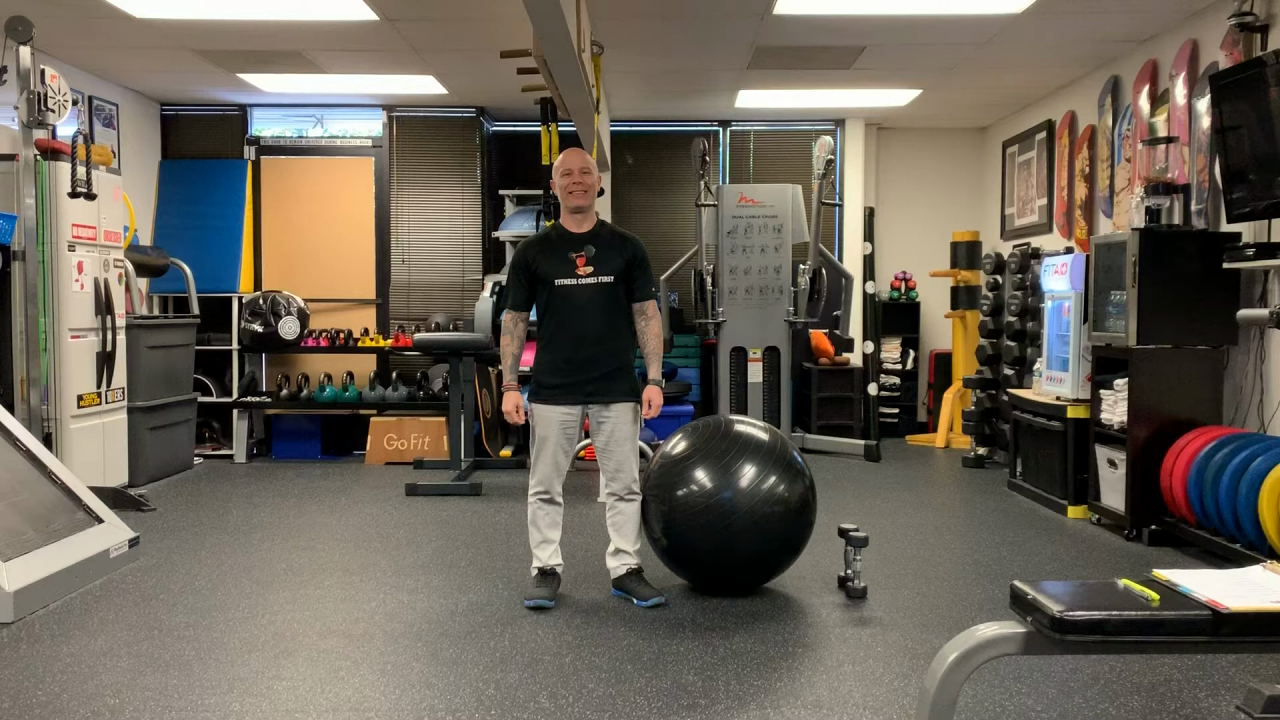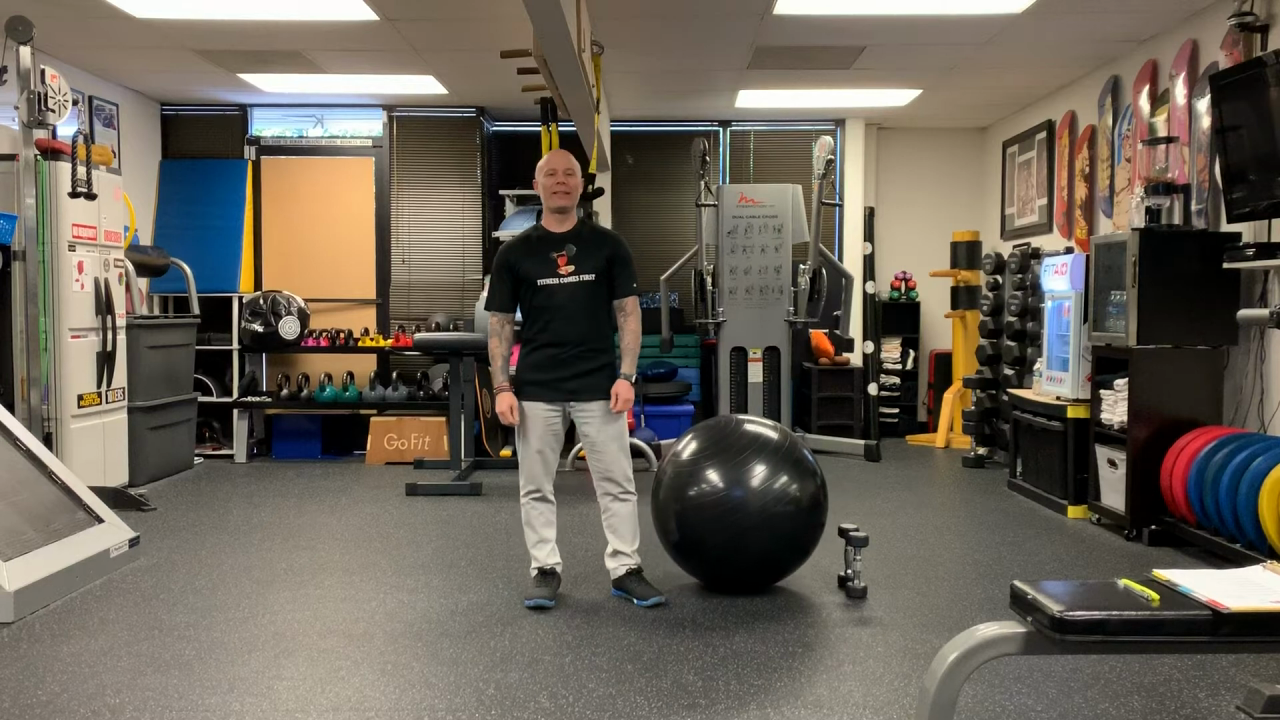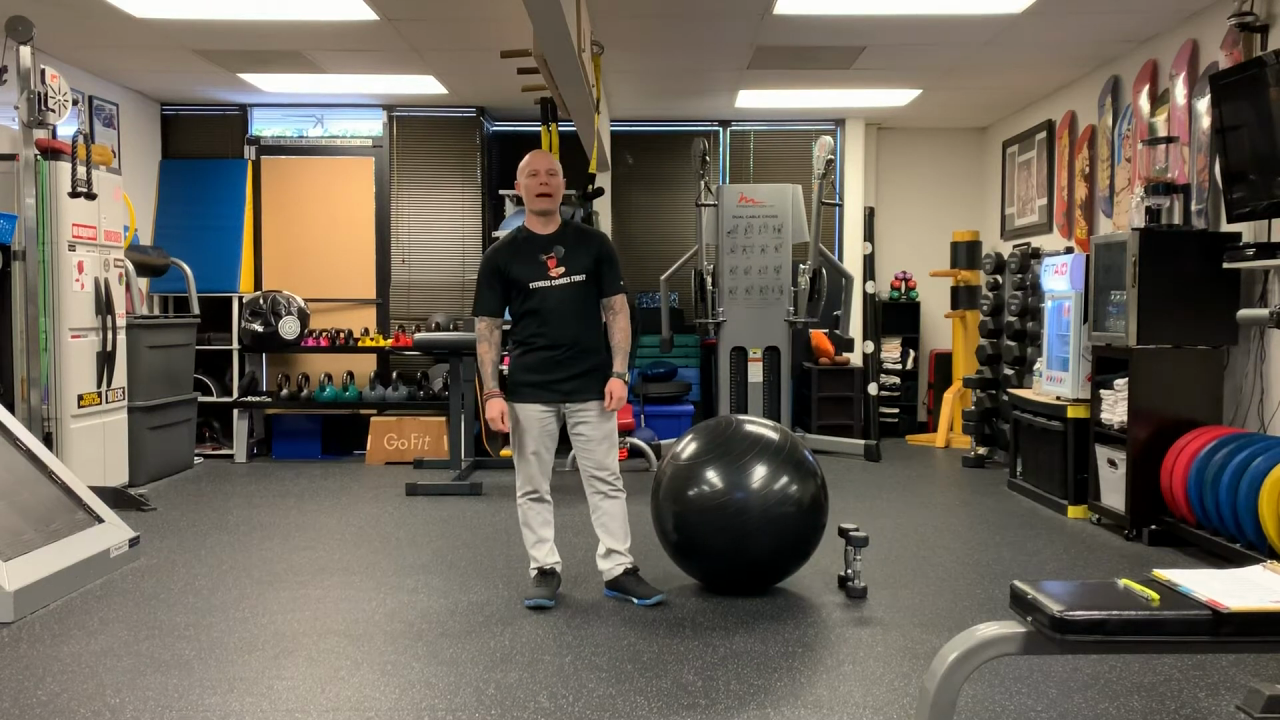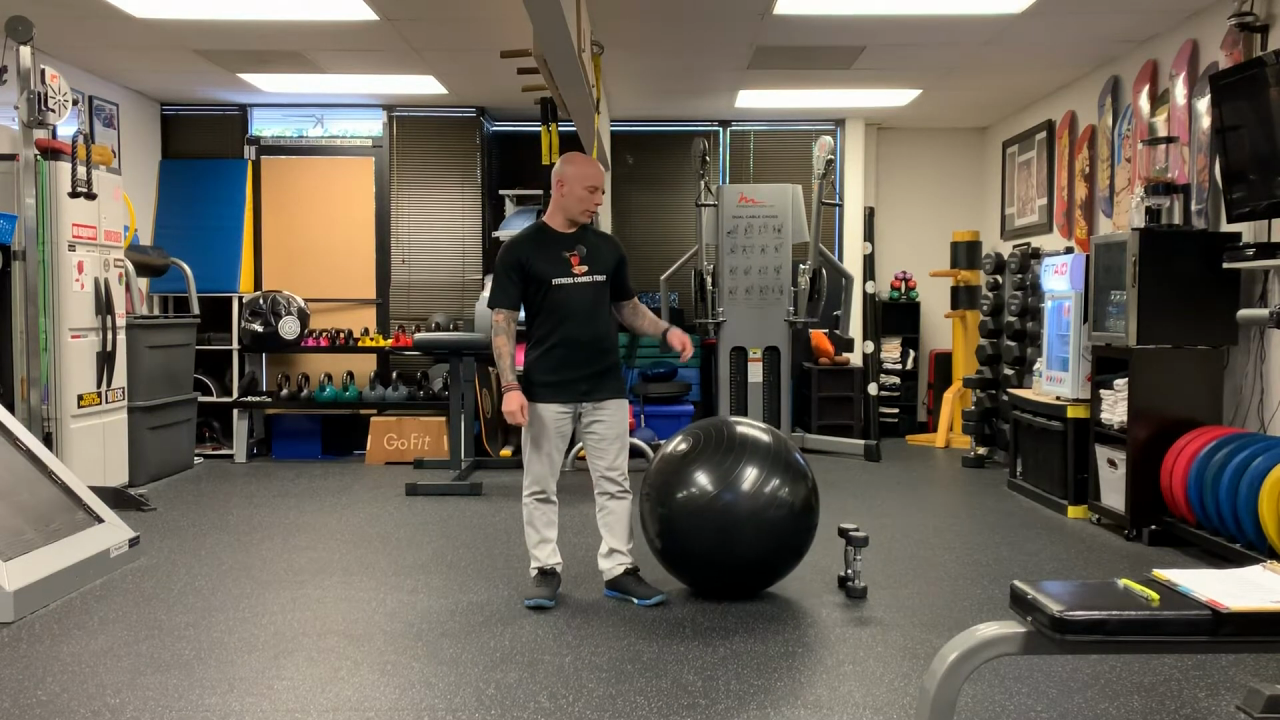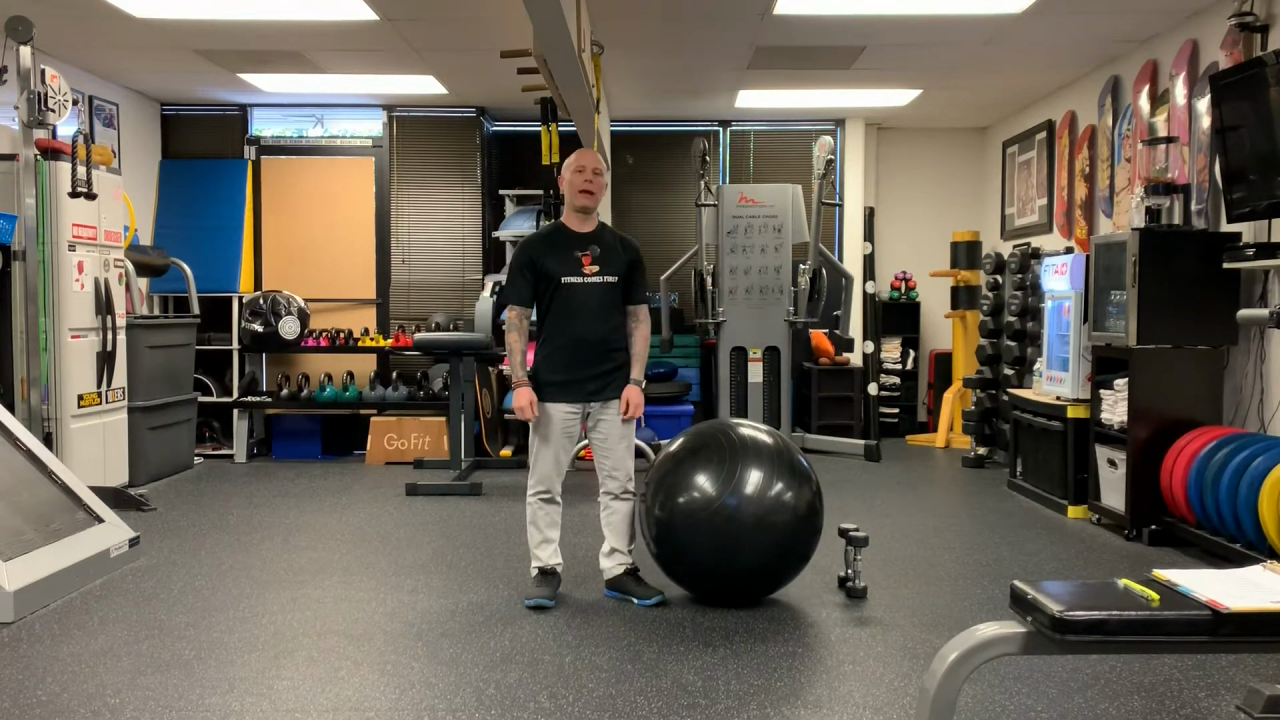
dt=1s
person 1, frame 1
left shoulder: (626, 247)
right shoulder: (532, 251)
left elbow: (647, 314)
right elbow: (514, 320)
left wrist: (654, 378)
right wrist: (509, 385)
left hip: (616, 390)
right hip: (552, 391)
left knee: (623, 484)
right knee: (545, 486)
left ankle: (625, 568)
right ankle: (546, 569)
person 1, frame 2
left shoulder: (608, 245)
right shoulder: (515, 252)
left elbow: (628, 312)
right elbow: (500, 322)
left wrist: (626, 375)
right wrist: (501, 386)
left hip: (598, 386)
right hip: (536, 389)
left knee: (617, 483)
right knee: (536, 486)
left ankle: (625, 569)
right ankle: (545, 569)
person 1, frame 3
left shoulder: (594, 243)
right shoulder: (501, 255)
left elbow: (616, 309)
right elbow: (488, 327)
left wrist: (619, 372)
right wrist: (492, 392)
left hip: (591, 388)
right hip: (530, 392)
left knee: (605, 481)
right knee: (533, 487)
left ankle: (618, 569)
right ankle: (544, 569)
person 1, frame 4
left shoulder: (607, 247)
right shoulder: (520, 250)
left elbow: (626, 308)
right elbow: (503, 322)
left wrist: (667, 330)
right wrist: (510, 386)
left hip: (606, 390)
right hip: (547, 392)
left knee: (614, 483)
right knee: (540, 486)
left ankle: (618, 568)
right ankle: (545, 568)
person 1, frame 5
left shoulder: (624, 249)
right shoulder: (535, 248)
left elbow: (638, 317)
right elbow: (516, 319)
left wrist: (636, 381)
right wrist: (520, 381)
left hip: (613, 390)
right hip: (554, 391)
left knee: (619, 485)
right knee: (545, 486)
left ankle: (618, 568)
right ankle: (545, 569)
